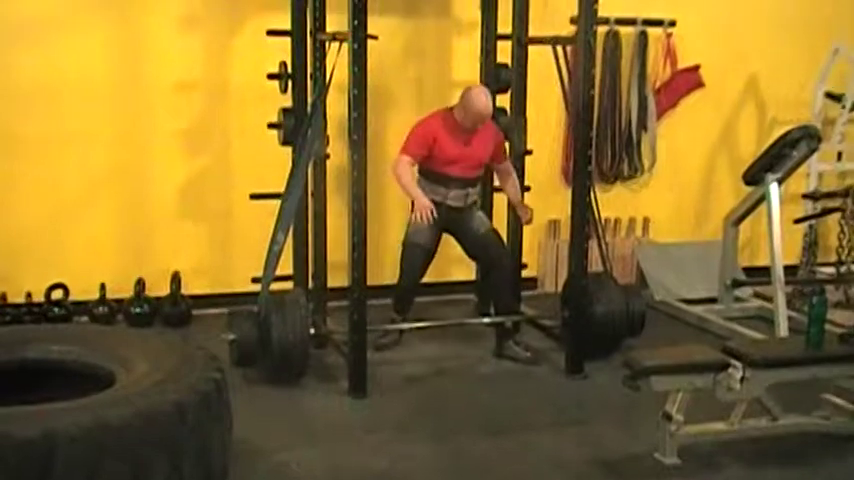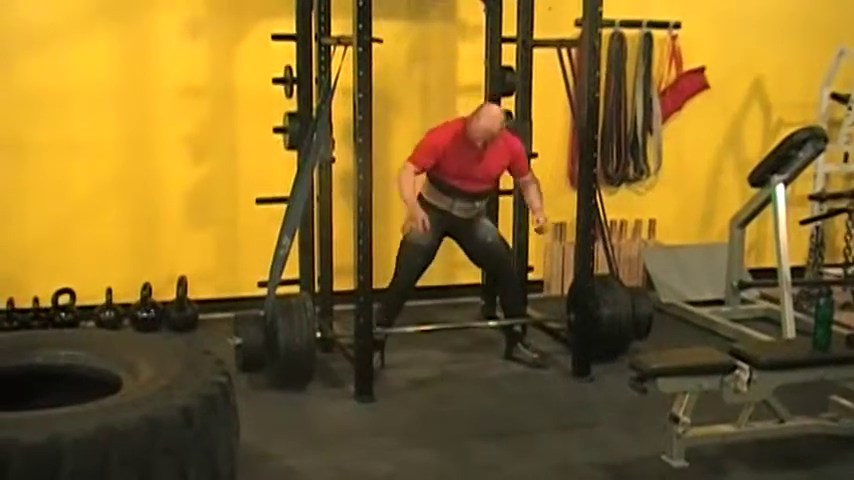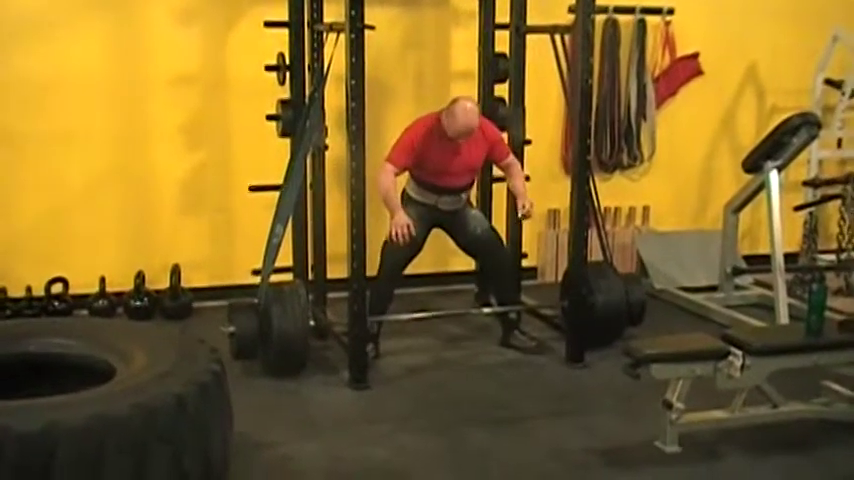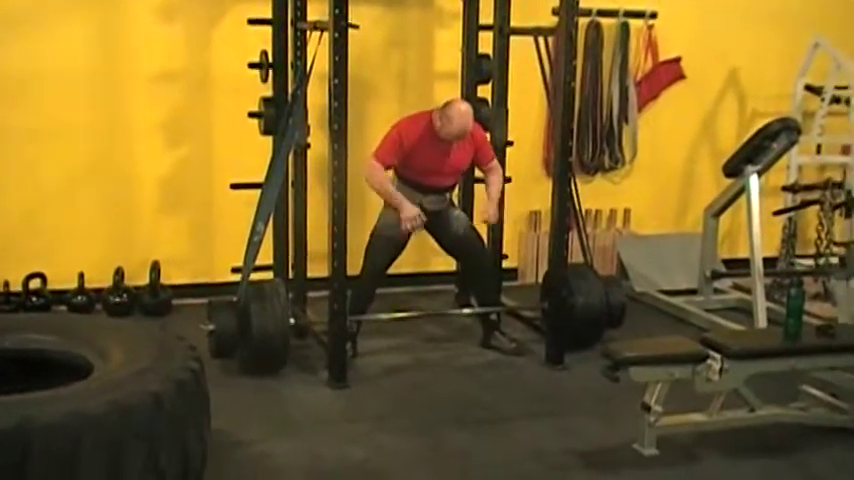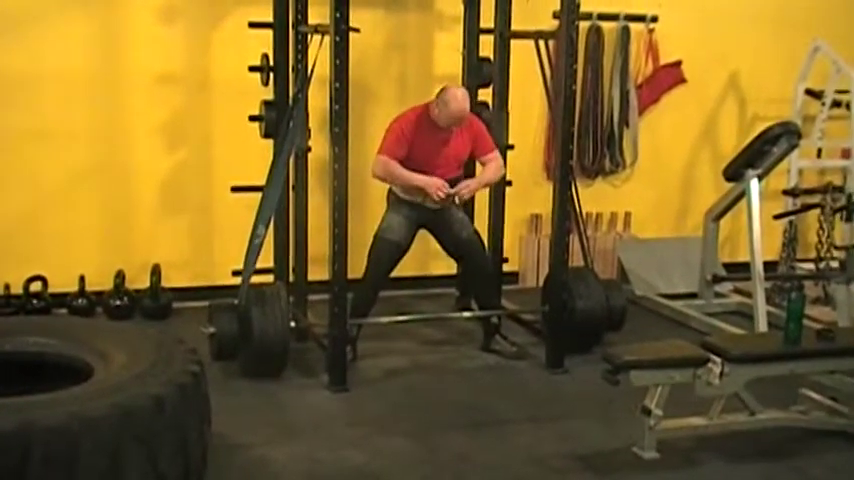
dt=0.7s
person 1, frame 1
left shoulder: (492, 131)
right shoulder: (430, 127)
left elbow: (504, 168)
right elbow: (401, 165)
left wrist: (518, 204)
right wrist: (418, 197)
left hip: (467, 208)
right hip: (431, 206)
left knee: (500, 262)
right knee: (411, 270)
left ankle: (507, 337)
right ankle: (396, 325)
person 1, frame 2
left shoulder: (510, 145)
right shoulder: (442, 136)
left elbow: (528, 179)
right elbow: (408, 171)
left wrist: (537, 210)
right wrist: (413, 209)
left hip: (473, 216)
right hip: (433, 211)
left knee: (507, 270)
right knee: (405, 274)
left ankle: (516, 341)
right ankle: (377, 343)
person 1, frame 3
left shoulder: (487, 131)
right shoulder: (419, 132)
left elbow: (510, 164)
right elbow: (386, 174)
left wrist: (521, 195)
right wrist: (397, 213)
left hip: (459, 205)
right hip: (419, 204)
left knee: (498, 257)
right knee: (391, 263)
left ankle: (511, 328)
right ankle: (370, 334)
person 1, frame 4
left shoulder: (474, 134)
right shoulder: (408, 130)
left elbow: (493, 169)
right elbow: (373, 171)
left wrist: (491, 201)
right wrist: (402, 205)
left hip: (442, 205)
right hip: (405, 203)
left knee: (481, 259)
right knee: (375, 264)
left ankle: (492, 330)
right ankle: (349, 333)
person 1, frame 5
left shoulder: (472, 125)
right shoulder: (407, 122)
left elbow: (496, 164)
right elbow: (380, 167)
left wrist: (477, 182)
right wrist: (423, 181)
left hip: (446, 206)
right hip: (405, 204)
left knee: (481, 263)
right knee: (377, 268)
left ankle: (492, 333)
right ankle: (349, 337)
